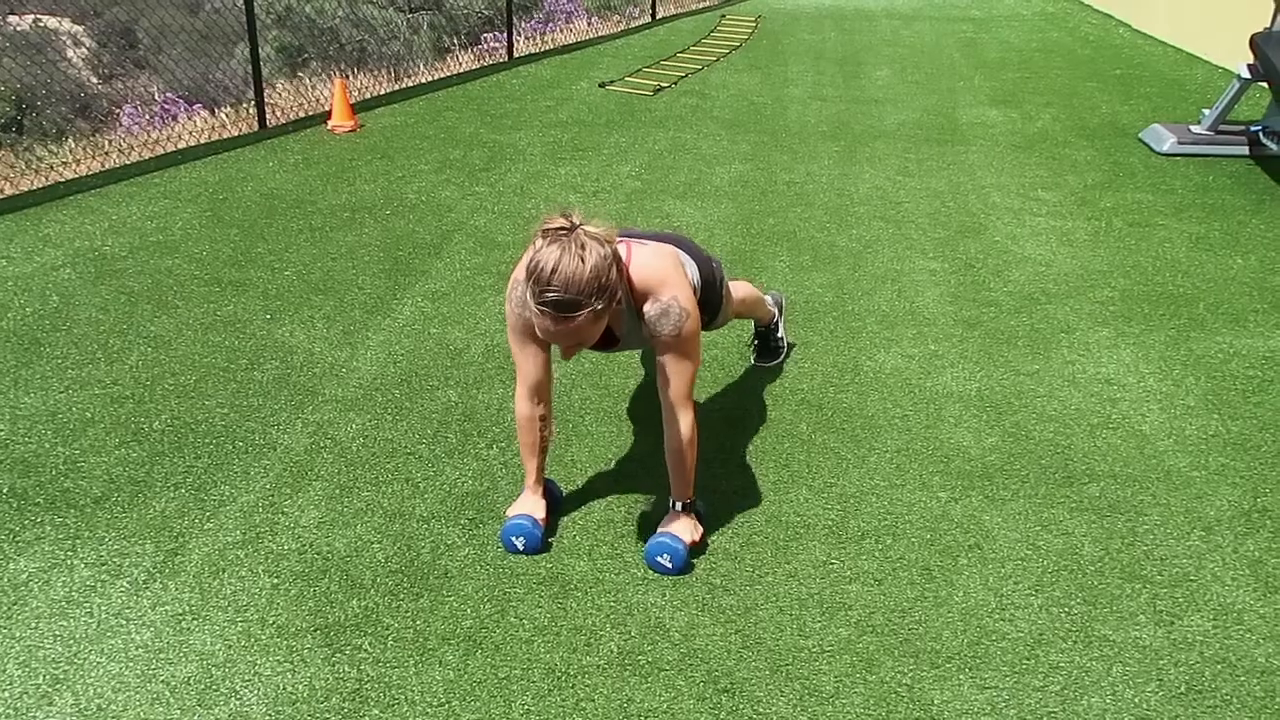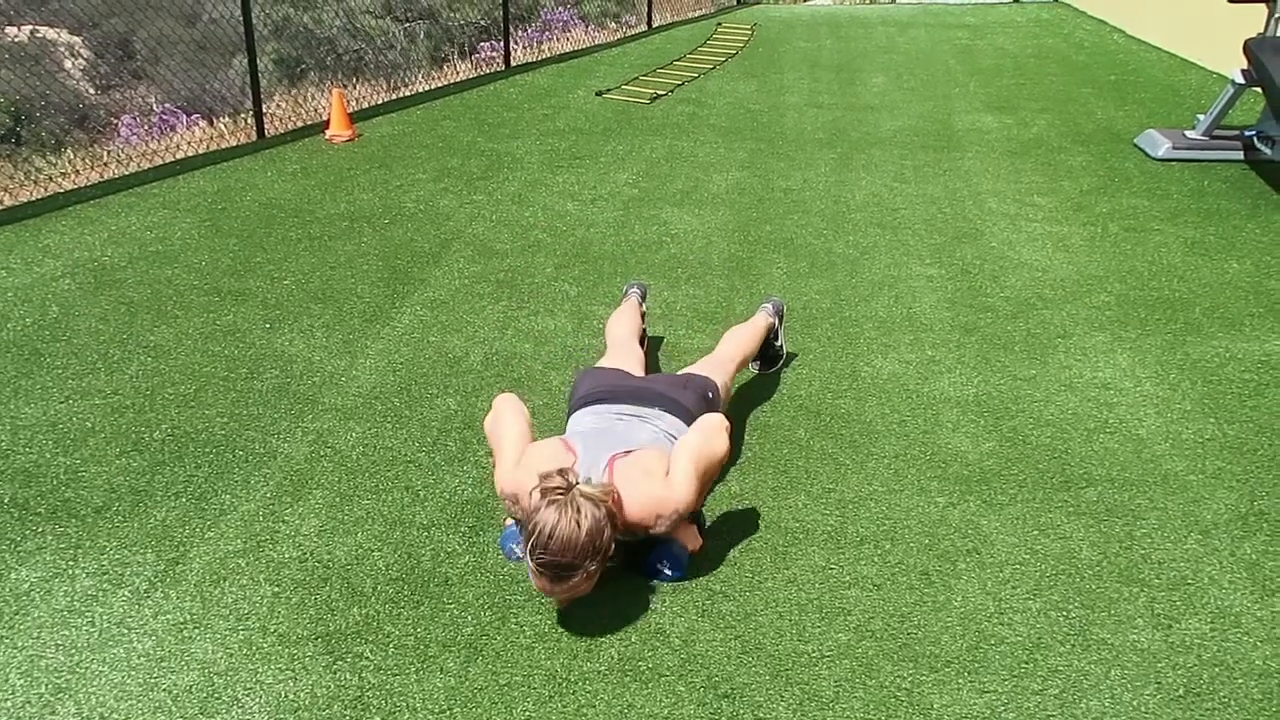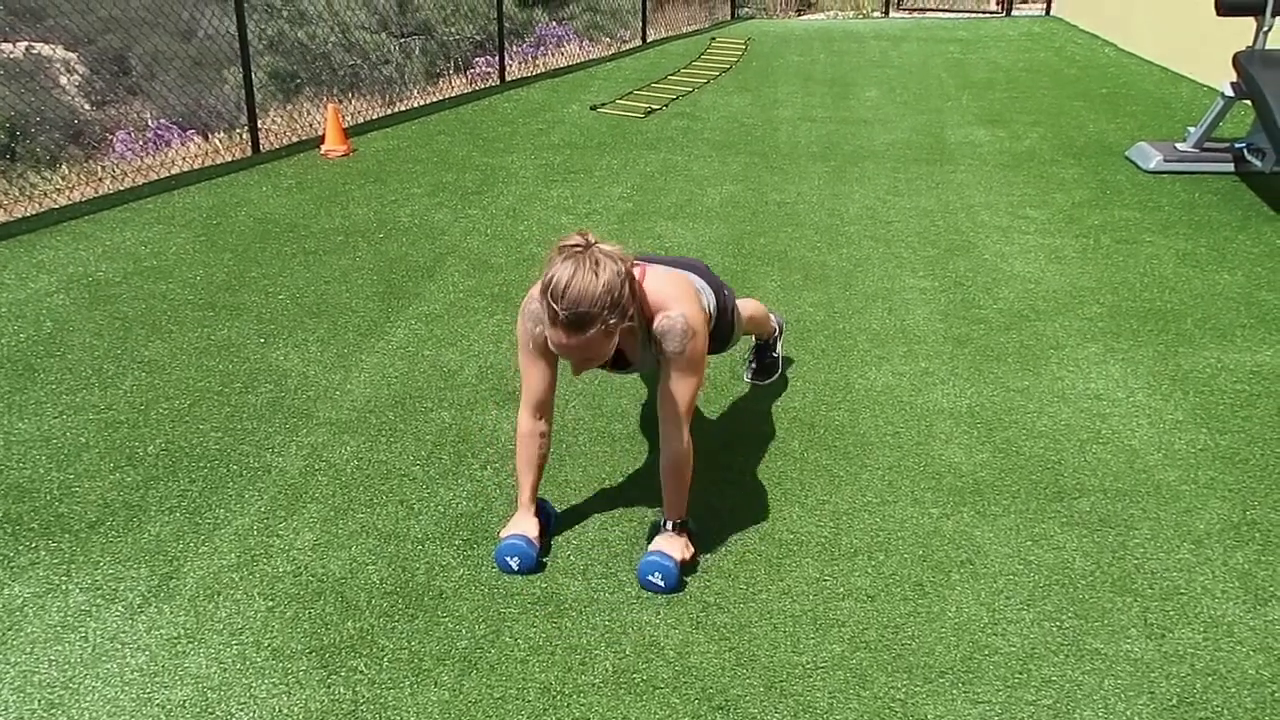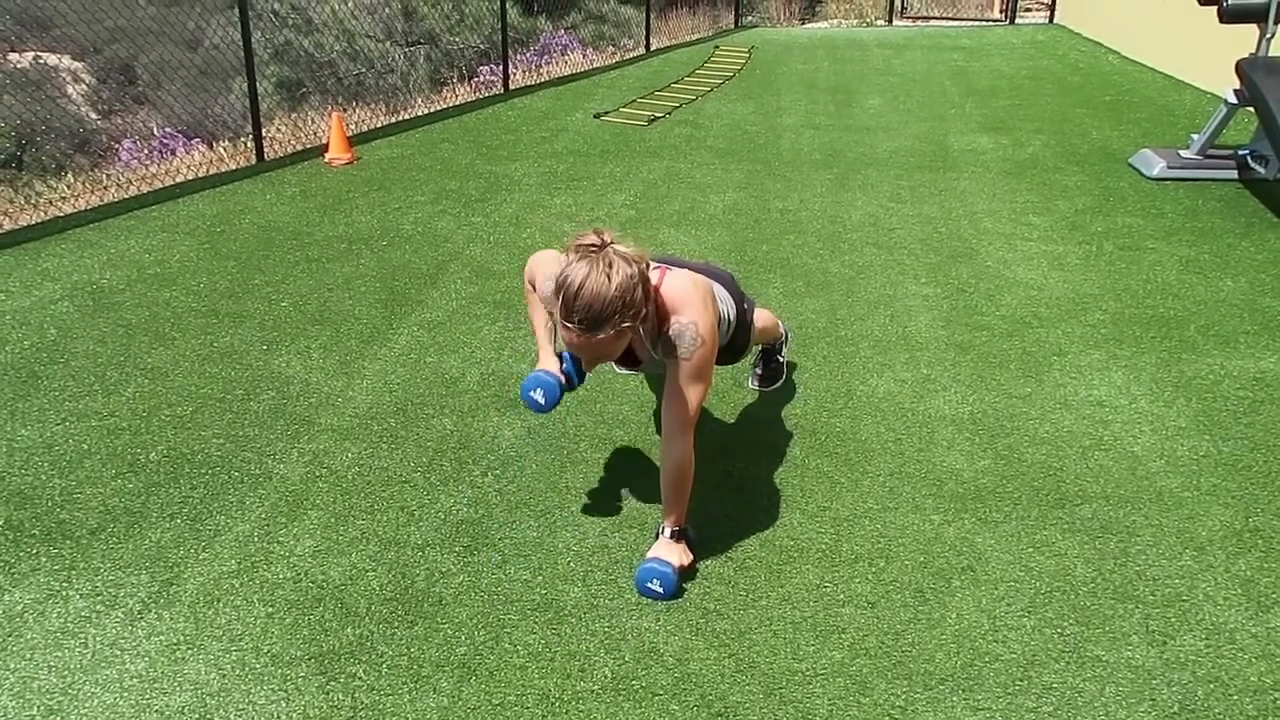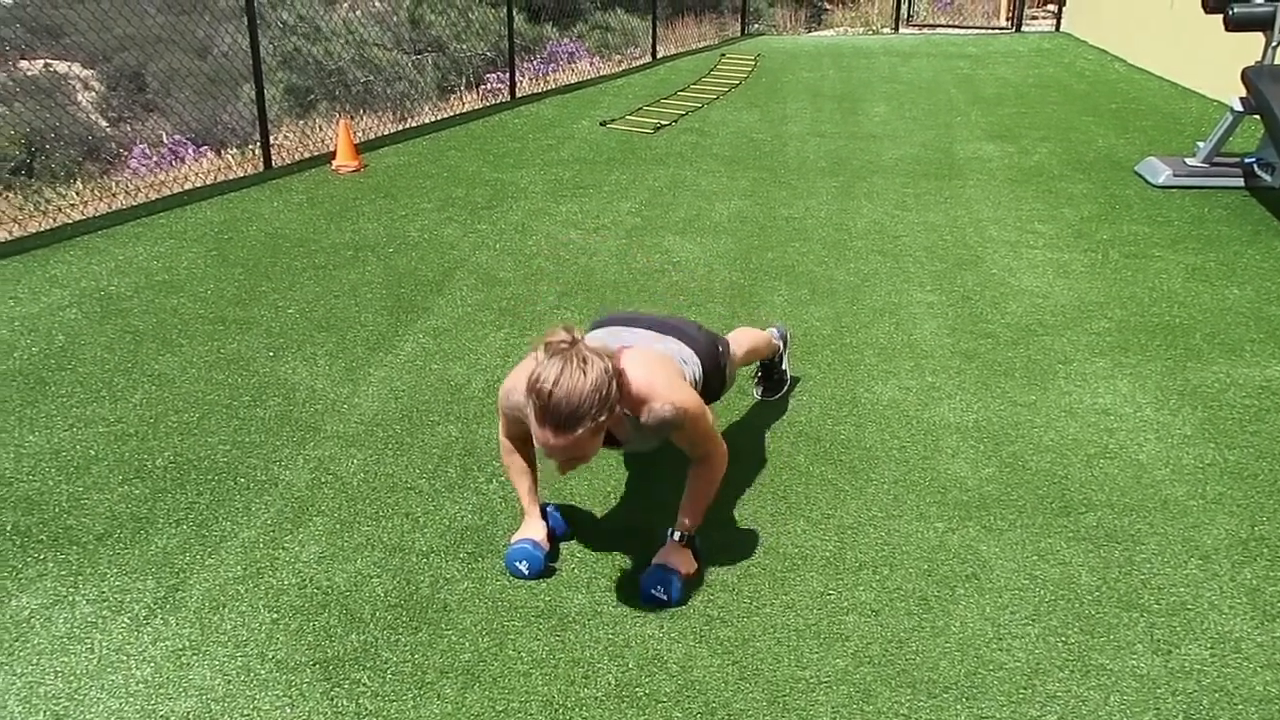
dt=1s
person 1, frame 1
left shoulder: (665, 298)
right shoulder: (527, 289)
left elbow: (679, 413)
right elbow: (531, 399)
left wrist: (682, 508)
right wrist: (532, 490)
left hip: (691, 270)
left knee: (732, 301)
left ankle: (769, 311)
person 1, frame 2
left shoulder: (658, 508)
right shoulder: (522, 490)
left elbow: (717, 426)
right elbow: (504, 404)
left hip: (676, 410)
right hip: (600, 398)
left knee: (722, 361)
right knee: (621, 350)
left ankle: (766, 317)
right ankle: (634, 299)
person 1, frame 3
left shoulder: (676, 317)
right shoulder: (541, 307)
left elbow: (675, 432)
right elbow: (534, 414)
left wrist: (673, 528)
right wrist: (525, 511)
left hip: (701, 292)
left knee: (738, 318)
left ankle: (770, 327)
person 1, frame 4
left shoulder: (688, 324)
right shoulder: (559, 287)
left elbow: (677, 439)
right elbow: (534, 265)
left wrist: (672, 534)
right wrist: (547, 354)
left hip: (719, 302)
left knee: (751, 328)
left ankle: (775, 335)
person 1, frame 5
left shoulder: (662, 404)
right shoulder: (519, 390)
left elbow: (712, 457)
right elbow: (511, 438)
left wrist: (680, 540)
right wrist: (532, 516)
left hip: (685, 347)
left knee: (730, 353)
left ankle: (773, 341)
